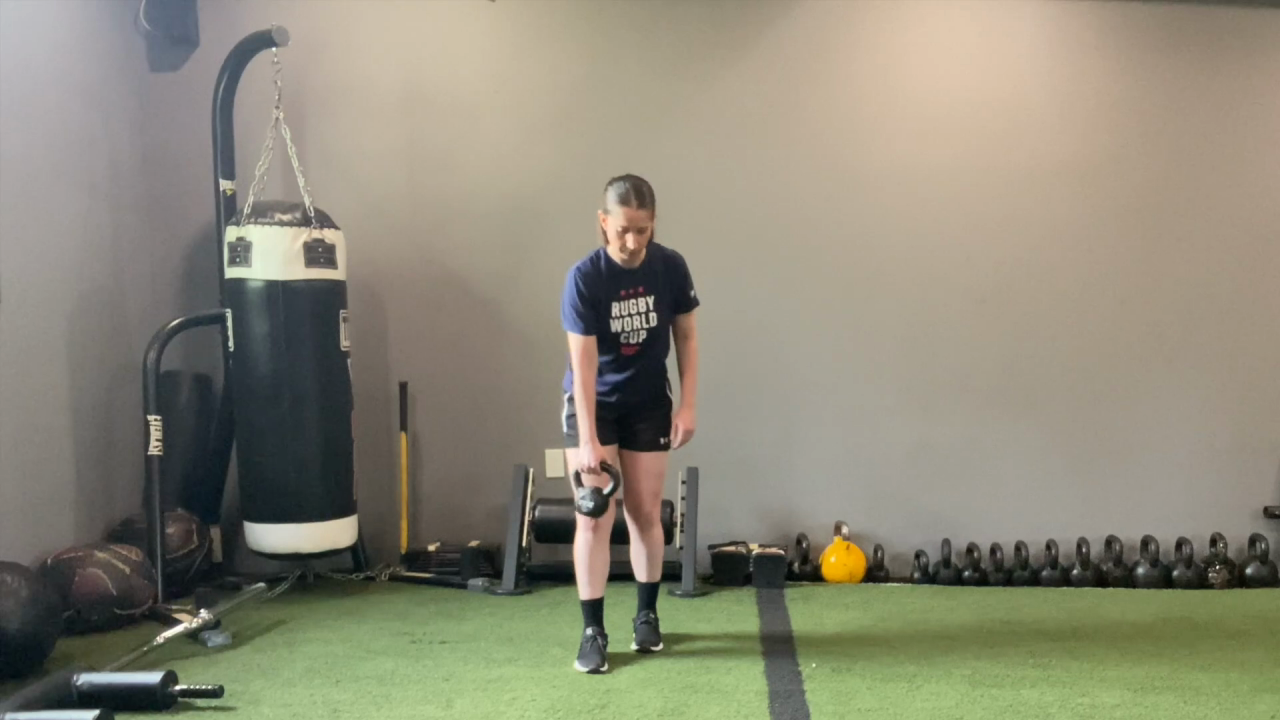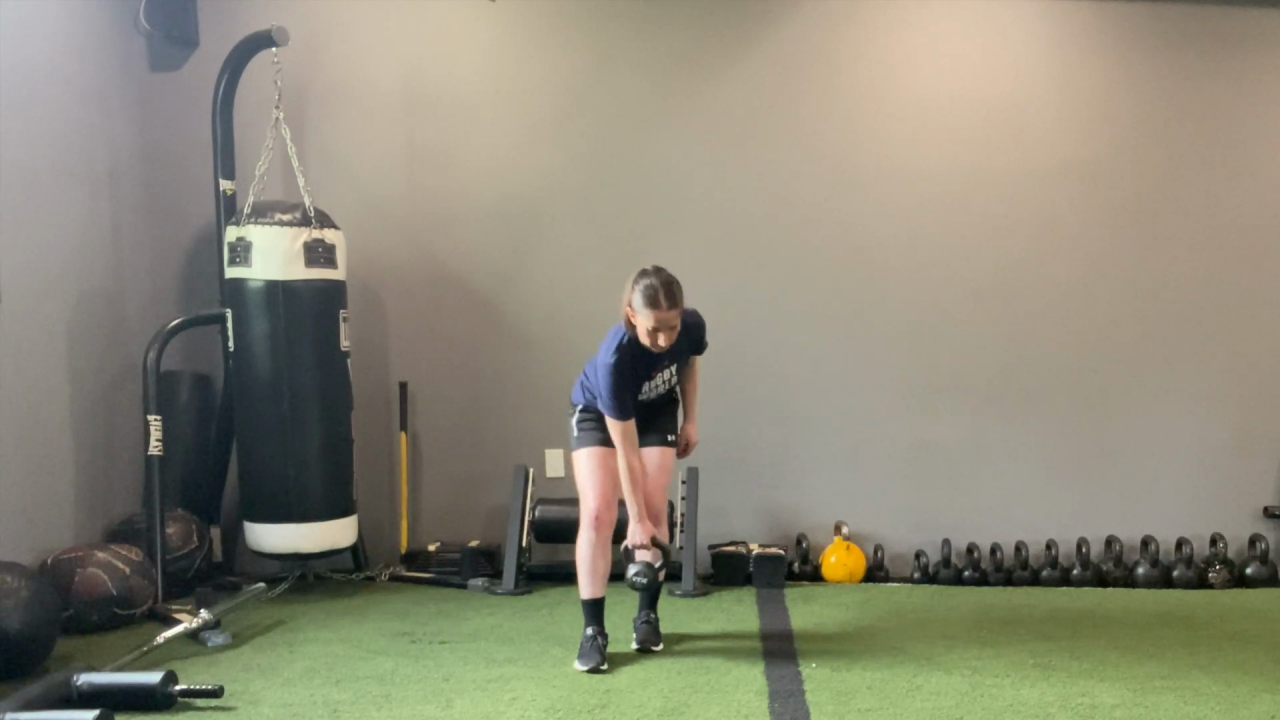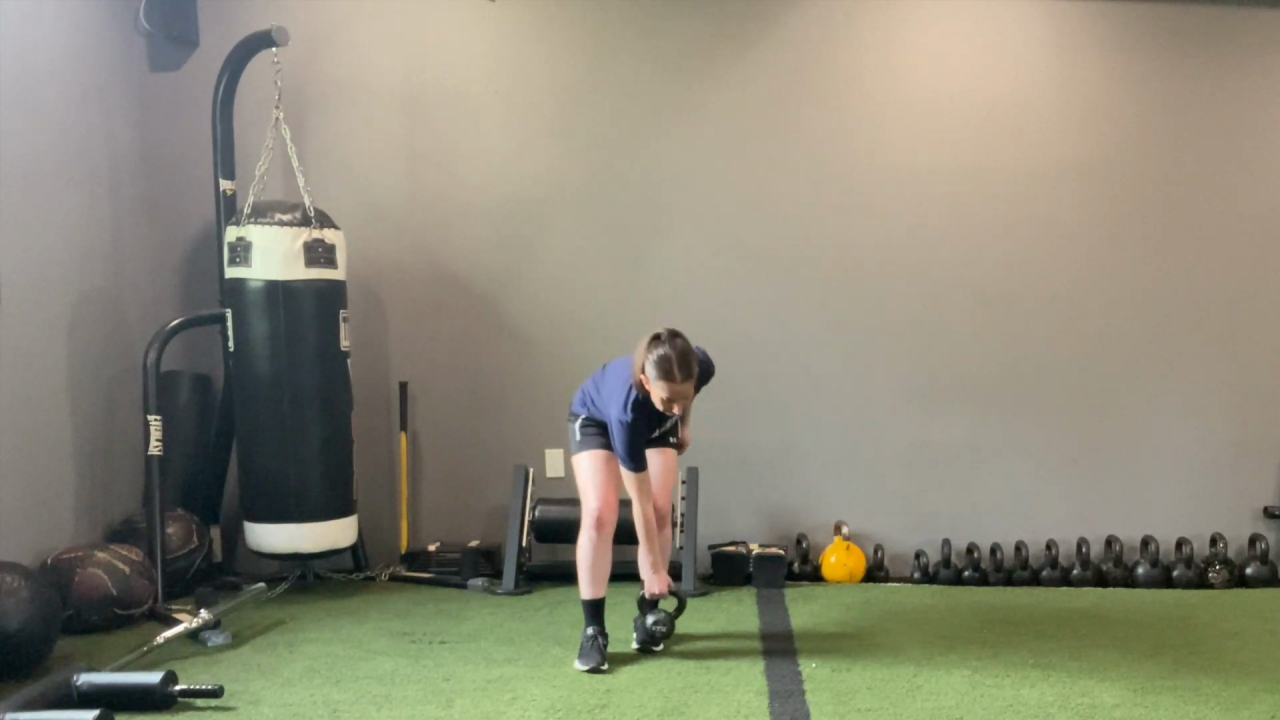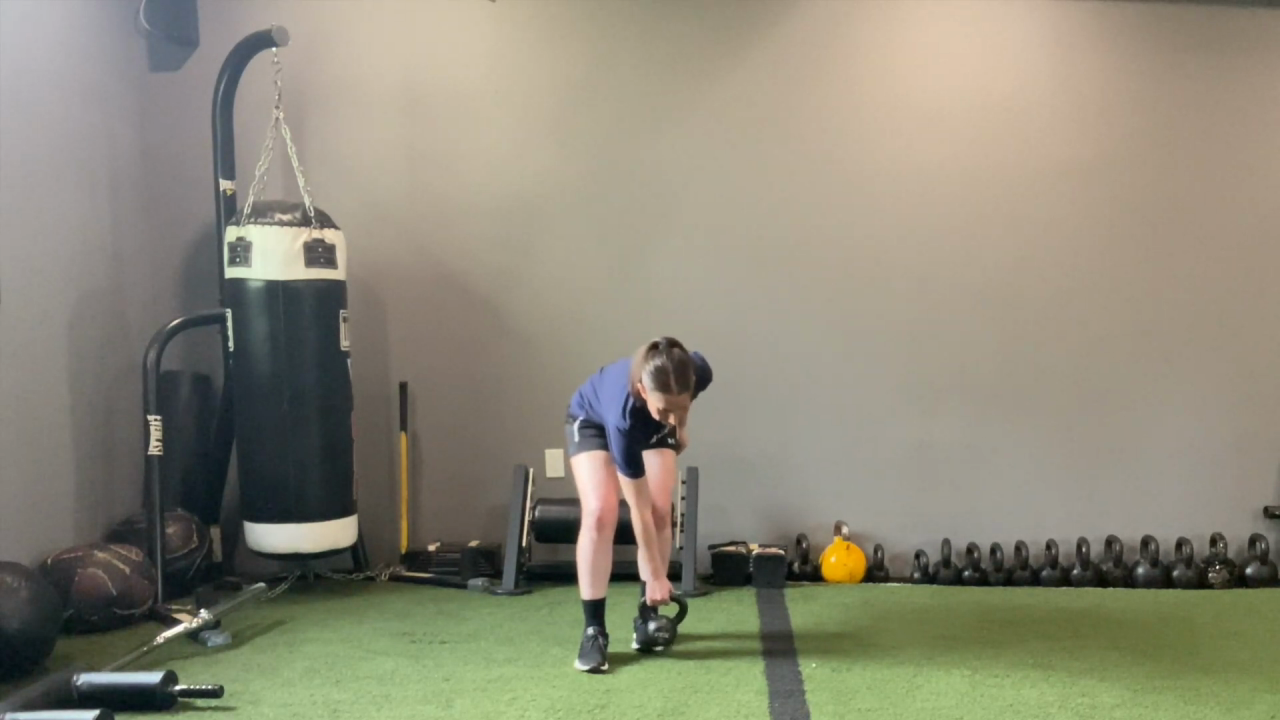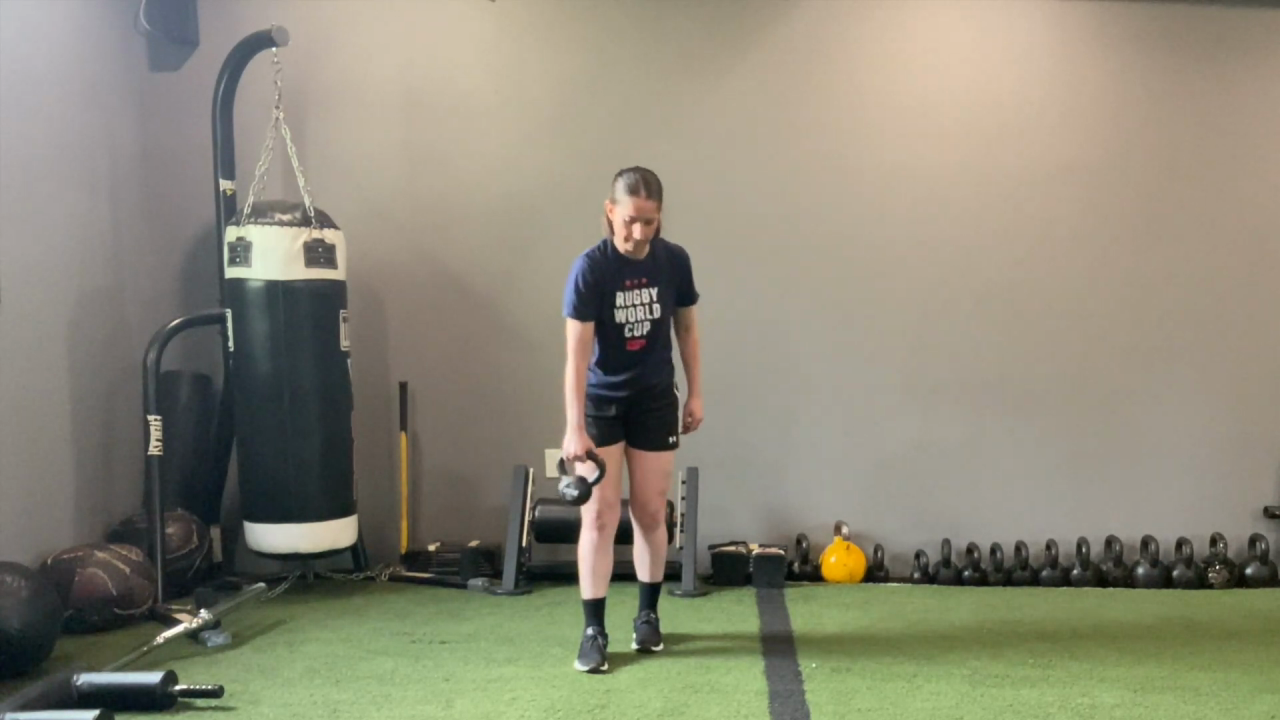
dt=1s
person 1, frame 1
left shoulder: (671, 267)
right shoulder: (585, 277)
left elbow: (686, 337)
right elbow: (583, 364)
left wrist: (687, 405)
right wrist: (587, 441)
left hip: (649, 403)
right hip: (593, 404)
left knee: (645, 513)
right knee: (594, 516)
left ankle: (647, 615)
right ankle: (593, 631)
person 1, frame 2
left shoulder: (693, 325)
right shoulder: (615, 358)
right elbow: (626, 452)
left wrist: (690, 420)
right wrist: (636, 519)
left hip: (657, 414)
right hip: (597, 415)
left knee: (656, 510)
right knee: (598, 513)
left ankle: (647, 615)
right ankle: (593, 631)
person 1, frame 3
left shoulder: (701, 366)
right shoulder: (628, 408)
right elbow: (640, 503)
left wrist: (684, 425)
right wrist: (654, 569)
left hip: (656, 427)
right hip: (595, 420)
left knee: (662, 509)
right knee: (599, 513)
left ankle: (648, 616)
right ankle: (593, 631)
person 1, frame 4
left shoulder: (698, 372)
right shoulder: (626, 415)
right elbow: (638, 510)
left wrist: (680, 428)
right wrist: (656, 575)
left hip: (653, 430)
right hip: (592, 421)
left knee: (662, 511)
right knee: (600, 514)
right ankle: (593, 630)
person 1, frame 5
left shoulder: (674, 260)
right shoulder: (590, 267)
left elbow: (686, 327)
right elbow: (577, 353)
left wrist: (694, 393)
right wrist: (575, 429)
left hip: (655, 400)
right hip: (600, 401)
left knee: (651, 513)
right knee: (599, 516)
left ankle: (648, 615)
right ankle: (594, 631)
